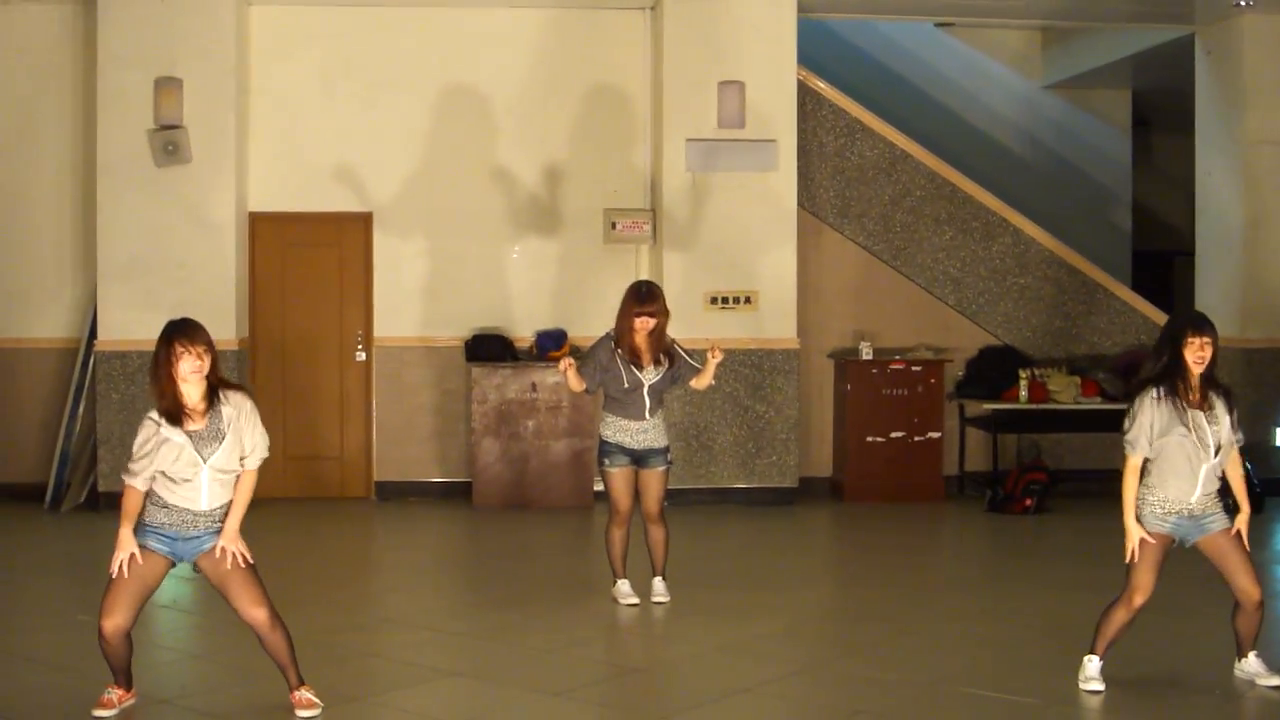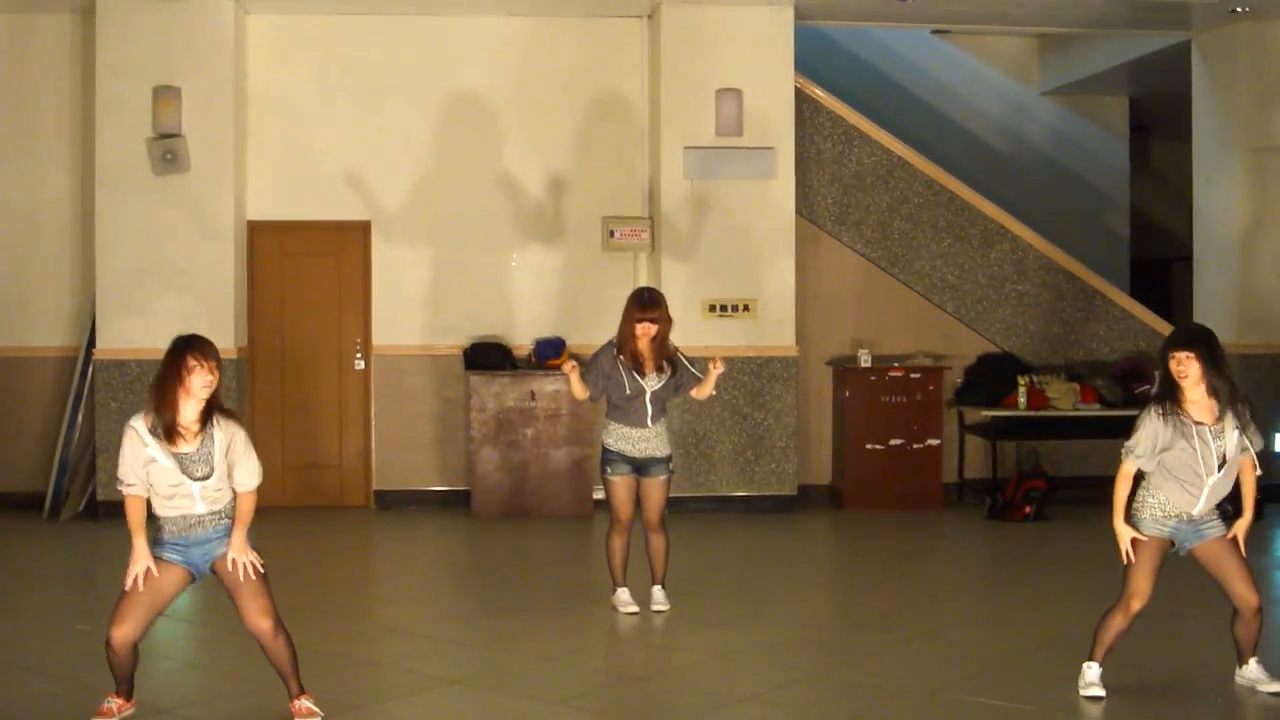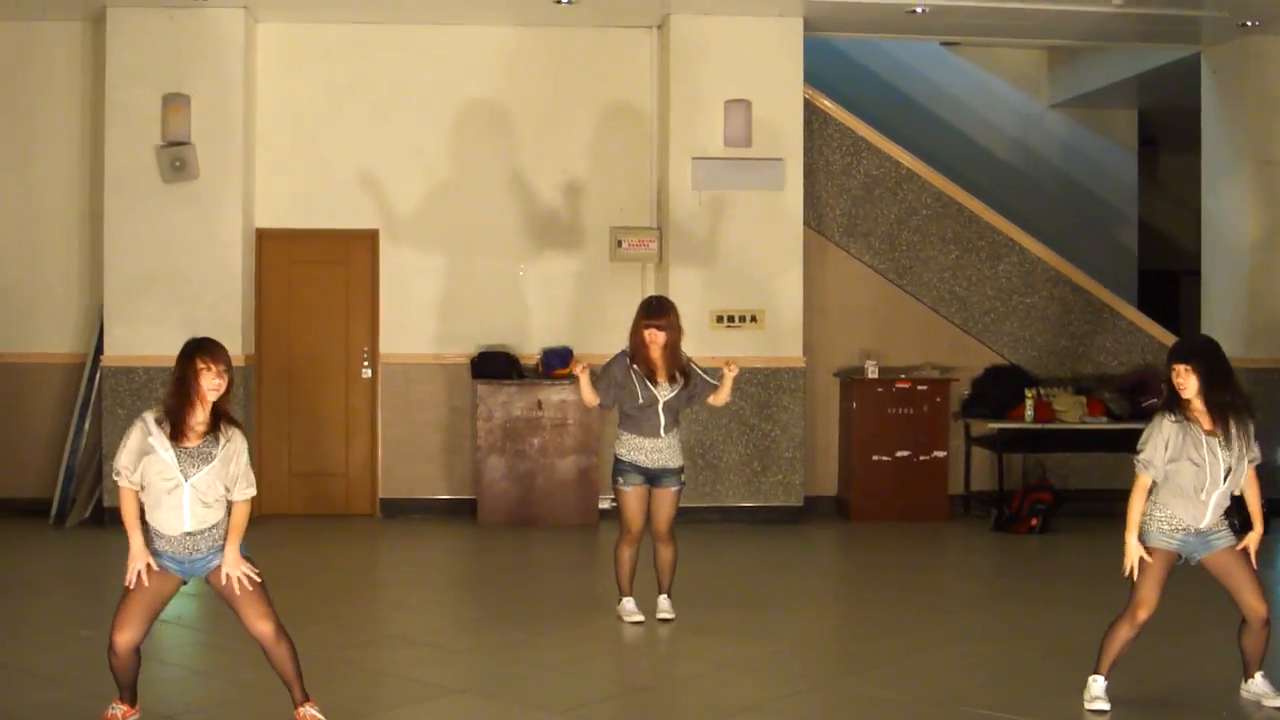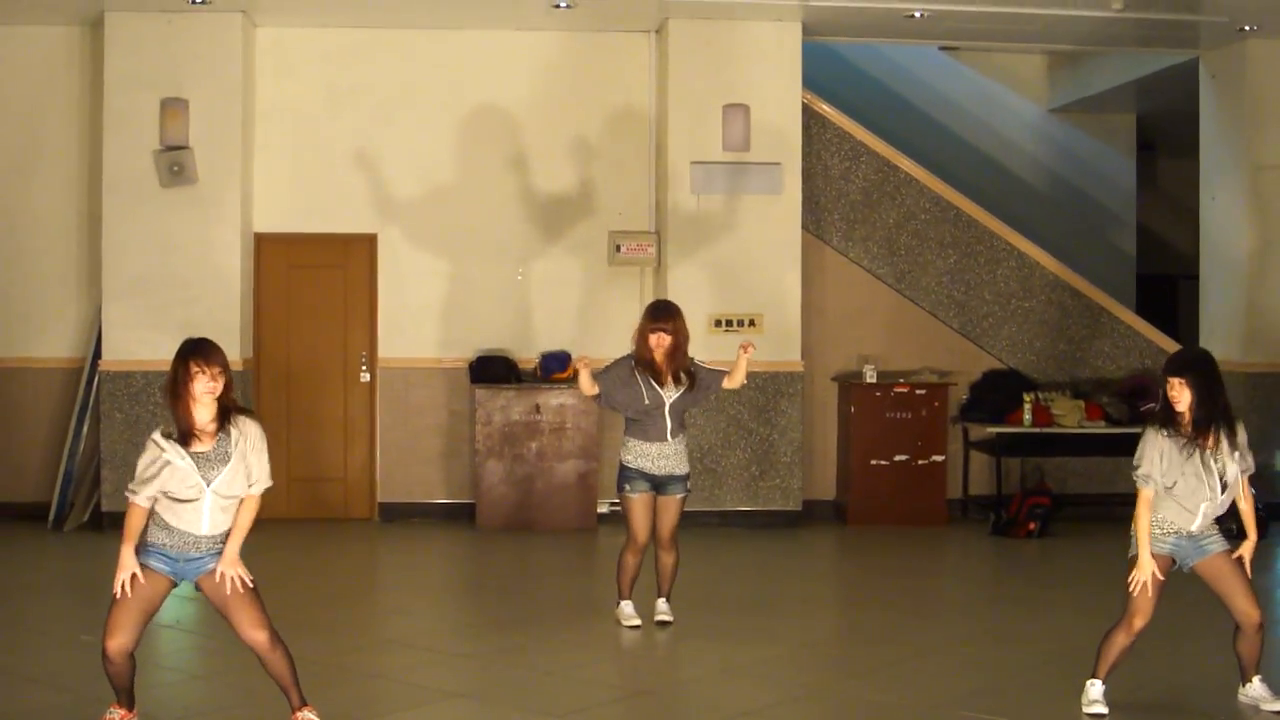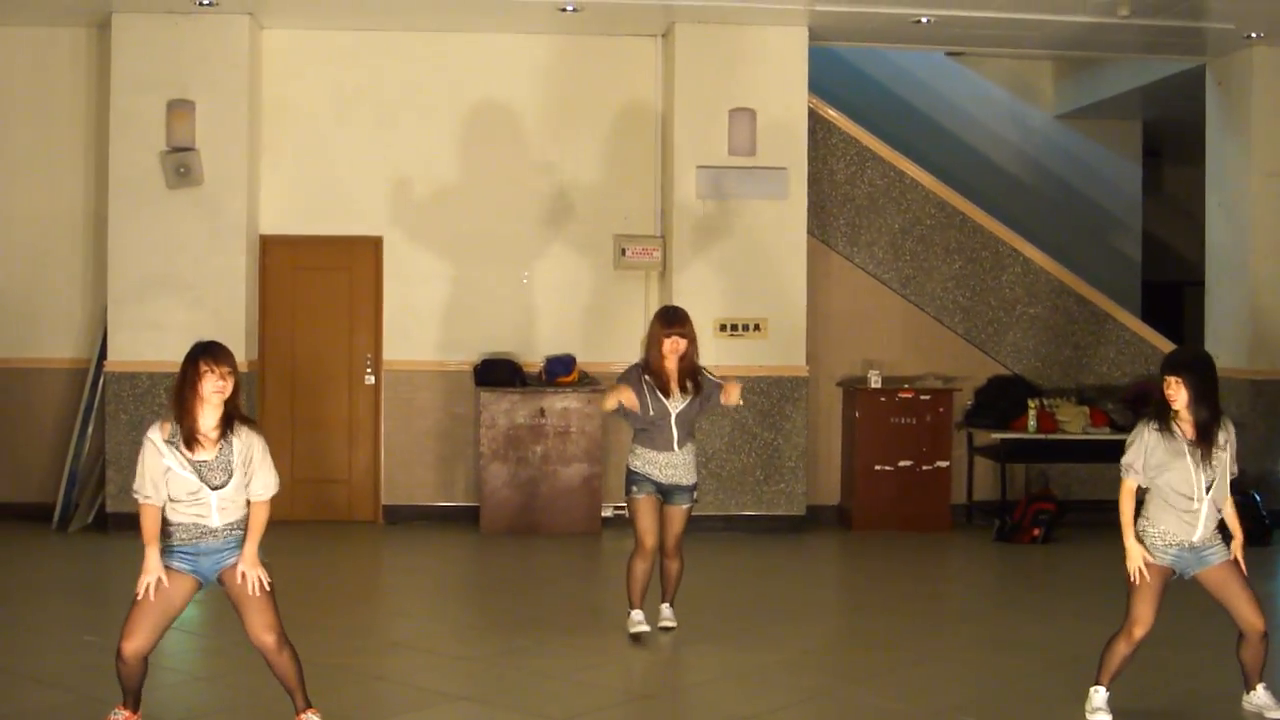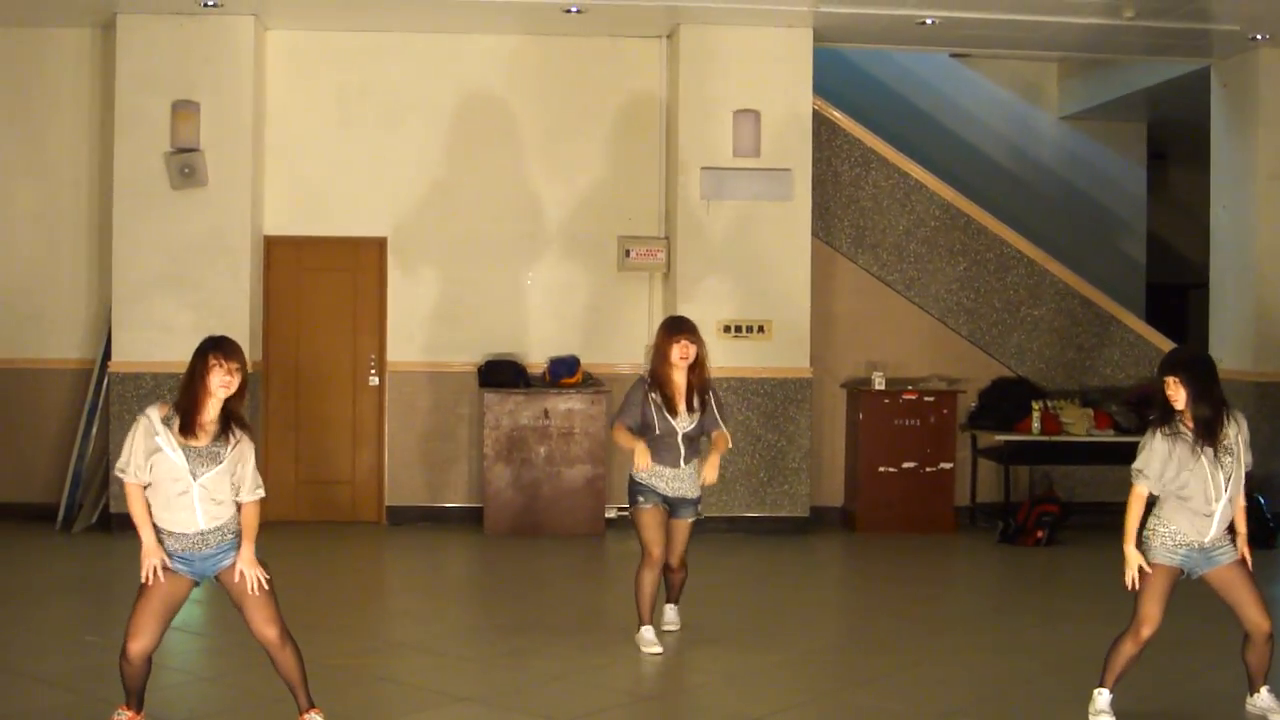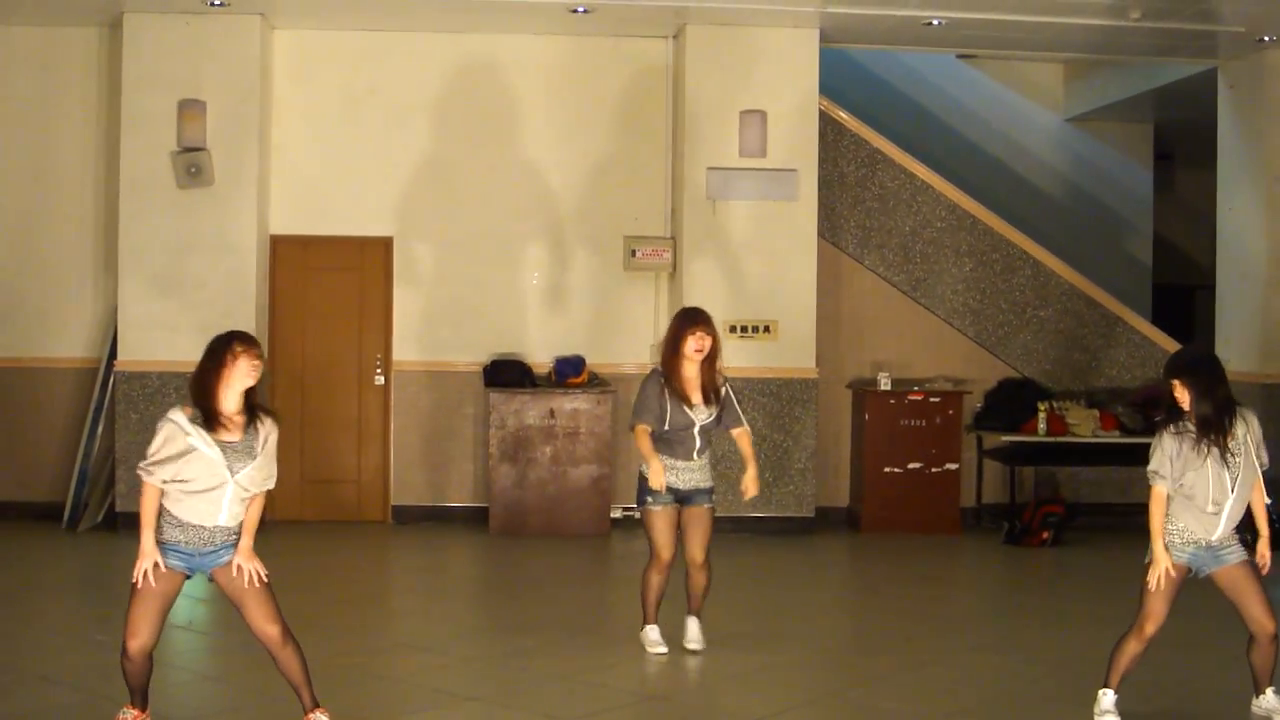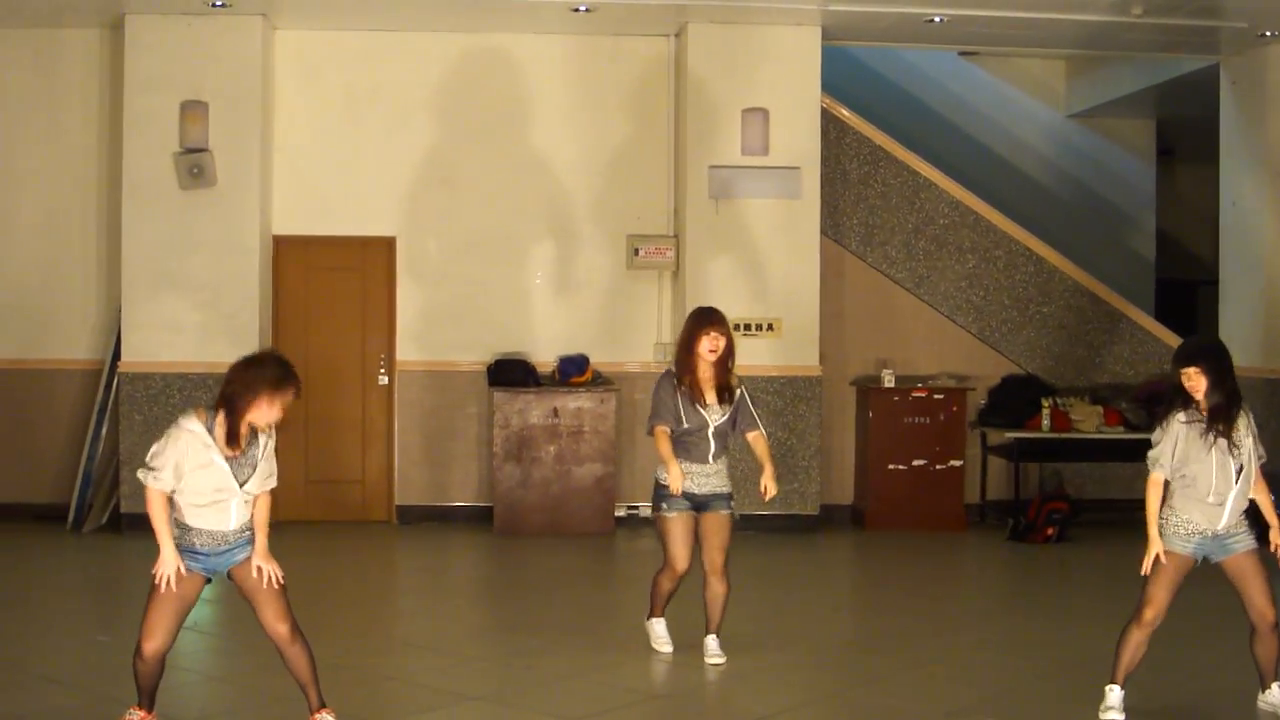
dt=0.2s
person 1, frame 1
left shoulder: (237, 404)
right shoulder: (157, 423)
left elbow: (250, 466)
right elbow: (137, 481)
left wrist: (232, 526)
right wrist: (125, 531)
left hip: (214, 530)
right hip: (157, 531)
left knee: (260, 614)
right knee: (111, 624)
left ankle: (297, 687)
right ankle: (123, 688)
person 1, frame 2
left shoulder: (226, 430)
right shoulder: (141, 431)
left elbow: (247, 487)
right elbow: (133, 490)
left wrist: (240, 538)
right wrist: (139, 546)
left hip: (222, 535)
right hip: (169, 544)
left knee: (265, 624)
right knee: (120, 635)
person 1, frame 3
left shoulder: (230, 437)
right shoulder: (151, 428)
left elbow: (241, 497)
right elbow: (127, 484)
left wrist: (233, 549)
right wrist: (137, 544)
left hip: (217, 548)
right hip: (162, 552)
left knee: (266, 628)
right knee: (122, 639)
person 1, frame 4
left shoulder: (245, 429)
right shoulder: (164, 442)
left elbow: (253, 493)
right elbow: (140, 499)
left wrist: (232, 550)
right wrist: (127, 552)
left hip: (215, 553)
right hip: (159, 551)
left knee: (261, 636)
right knee: (115, 645)
person 1, frame 5
left shoulder: (245, 438)
right shoulder: (161, 439)
left elbow: (261, 497)
right elbow: (150, 502)
left wrist: (251, 551)
right wrist: (151, 555)
left hip: (233, 545)
right hip: (180, 551)
left knee: (270, 639)
right knee: (131, 647)
person 1, frame 6
left shoulder: (237, 438)
right shoulder: (157, 422)
left elbow: (249, 498)
right elbow: (132, 480)
left wrist: (248, 550)
right wrist: (149, 542)
left hip: (228, 547)
right hip: (172, 552)
left knee: (273, 633)
right knee: (135, 646)
person 1, frame 7
left shoulder: (264, 427)
right shoulder: (183, 423)
right elbow: (152, 480)
left wrist: (245, 545)
right wrist: (147, 542)
left hip: (227, 545)
right hip: (171, 545)
left knee: (273, 631)
right knee: (136, 644)
person 1, frame 8
left shoulder: (262, 434)
right shoulder: (192, 431)
right elbow: (156, 486)
left wrist: (261, 546)
right wrist: (167, 550)
left hip: (241, 545)
right hip: (190, 547)
left knee: (284, 629)
right knee: (150, 647)
person 2, frame 1
left shoulder: (1218, 398)
right shoulder: (1155, 400)
left elbow: (1231, 456)
right elbow: (1134, 461)
left wrist: (1245, 510)
right wrist: (1129, 520)
left hip: (1208, 510)
right hip: (1159, 510)
right knee: (1136, 596)
left ankle: (1247, 660)
right ankle: (1092, 662)
person 2, frame 2
left shoulder: (1233, 407)
right shoulder: (1160, 415)
left elbow: (1247, 460)
right elbow: (1128, 468)
left wrist: (1247, 515)
right wrist: (1118, 521)
left hip: (1206, 518)
right hip: (1156, 514)
left knee: (1250, 601)
right knee: (1134, 601)
left ankle: (1247, 667)
right ankle: (1091, 669)
person 2, frame 3
left shoulder: (1237, 418)
right shoulder: (1168, 423)
left elbow: (1248, 473)
right elbow: (1143, 481)
right wrist: (1131, 537)
left hip: (1214, 528)
right hip: (1165, 526)
right knee: (1140, 610)
right ankle: (1097, 682)
person 2, frame 4
left shoulder: (1231, 430)
right shoulder: (1160, 433)
left elbow: (1241, 484)
right elbow: (1145, 494)
right wrist: (1143, 552)
left hip: (1205, 534)
right hip: (1159, 533)
right knee: (1136, 619)
right ankle: (1094, 686)
person 2, frame 5
left shoulder: (1222, 431)
right shoulder: (1152, 431)
left elbow: (1223, 488)
right elbow: (1128, 485)
left wrist: (1237, 536)
right wrist: (1129, 540)
left hip: (1207, 542)
right hip: (1158, 540)
right knee: (1137, 628)
person 2, frame 6
left shoulder: (1234, 424)
right shoulder: (1163, 434)
left elbow: (1236, 483)
right elbow: (1140, 491)
left wrist: (1242, 533)
right wrist: (1129, 546)
left hip: (1217, 544)
right hip: (1168, 541)
right knee: (1143, 629)
person 2, frame 7
left shoulder: (1245, 422)
right shoulder: (1172, 434)
right elbow: (1159, 493)
right wrist: (1157, 549)
left hip: (1225, 542)
right hip: (1178, 539)
right knee: (1147, 627)
person 2, frame 8
left shoulder: (1241, 416)
right shoulder: (1178, 421)
right elbow: (1156, 479)
right wrist: (1153, 534)
left hip: (1234, 529)
right hip: (1183, 529)
right knee: (1149, 614)
person 3, frame 1
left shoulder: (667, 349)
right shoulder: (608, 347)
left elbow: (700, 382)
right elbow: (580, 385)
left wrist: (711, 363)
right wrist: (569, 370)
left hip: (654, 440)
right hip: (616, 440)
left knee: (654, 513)
right knee: (621, 513)
left ankle: (659, 580)
right ankle: (620, 582)
person 3, frame 2
left shoulder: (670, 356)
right shoulder: (611, 354)
left elbow: (699, 392)
right elbow: (583, 394)
left wrist: (713, 374)
right wrist: (573, 375)
left hip: (657, 449)
right hip: (619, 448)
left knee: (654, 522)
right knee: (622, 522)
left ankle: (658, 588)
right ankle: (620, 590)
person 3, frame 3
left shoulder: (683, 367)
right shoulder: (624, 365)
left elbow: (717, 397)
right elbow: (592, 399)
left wrist: (729, 376)
right wrist: (582, 376)
left hip: (669, 460)
right hip: (631, 458)
left knee: (663, 533)
right knee: (632, 532)
left ankle: (664, 598)
right ankle: (625, 599)
person 3, frame 4
left shoulder: (688, 369)
right shoulder: (628, 367)
left elbow: (733, 381)
right elbow: (589, 389)
left wrist: (742, 359)
right wrist: (584, 371)
left hip: (675, 465)
right hip: (637, 464)
left knee: (666, 540)
right knee: (639, 539)
left ankle: (663, 601)
right ankle: (624, 603)
person 3, frame 5
left shoulder: (696, 376)
right shoulder: (640, 373)
left elbow: (727, 396)
right elbow: (607, 404)
left wrist: (732, 391)
right wrist: (620, 394)
left hip: (683, 473)
right hip: (644, 471)
left knee: (671, 547)
right knee: (647, 544)
left ankle: (666, 605)
right ankle: (636, 614)
person 3, frame 6
left shoulder: (703, 390)
right shoulder: (645, 388)
left elbow: (720, 434)
right elbow: (618, 428)
left wrist: (715, 456)
right wrist: (637, 443)
left hip: (687, 486)
right hip: (649, 484)
left knee: (675, 561)
right knee: (653, 554)
left ankle: (671, 603)
right ankle: (645, 628)
person 3, frame 7
left shoulder: (717, 383)
right shoulder: (657, 381)
left elbow: (738, 428)
right elbow: (641, 429)
left wrist: (751, 467)
right wrist: (653, 462)
left hip: (699, 480)
right hip: (661, 478)
left knee: (697, 558)
right knee: (663, 556)
left ankle: (693, 620)
right ankle: (650, 627)
person 3, frame 8
left shoulder: (733, 386)
right shoulder: (672, 382)
left elbow: (753, 431)
right elbow: (661, 431)
left wrist: (767, 467)
right wrist: (672, 467)
left hip: (717, 486)
right hip: (676, 484)
left knee: (716, 566)
right knee: (677, 565)
left ankle: (712, 638)
right ankle: (655, 619)
